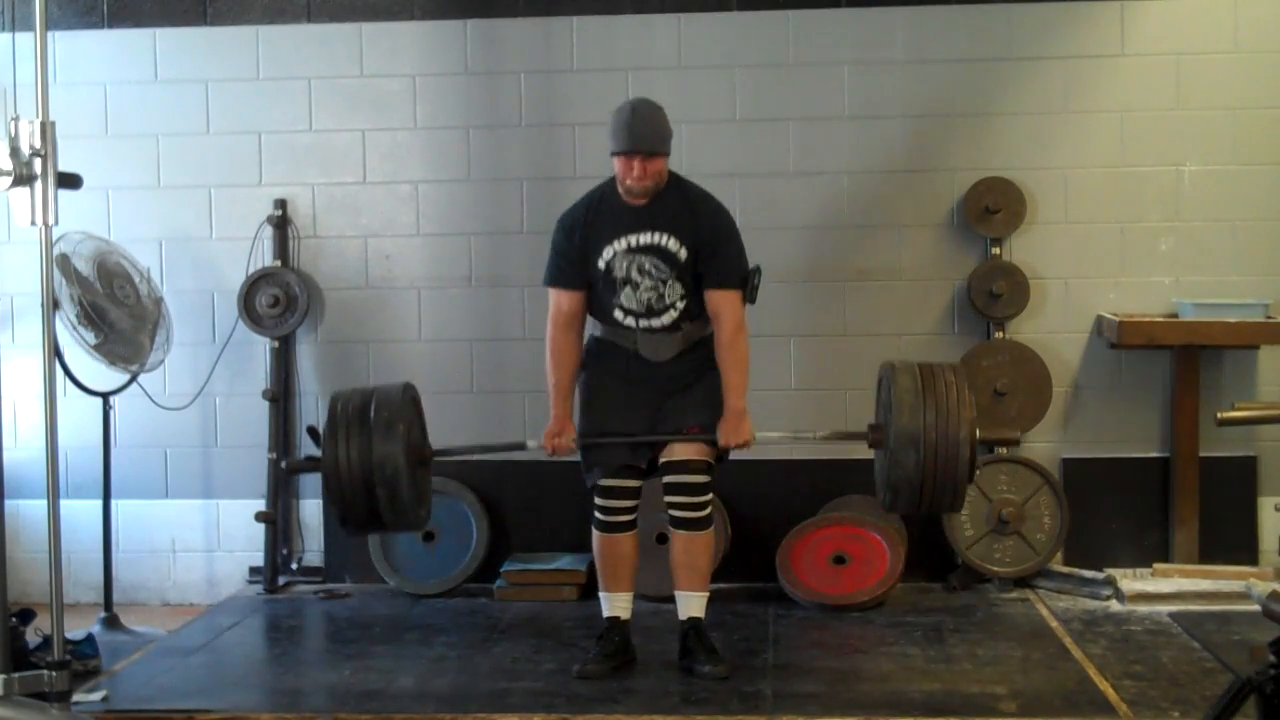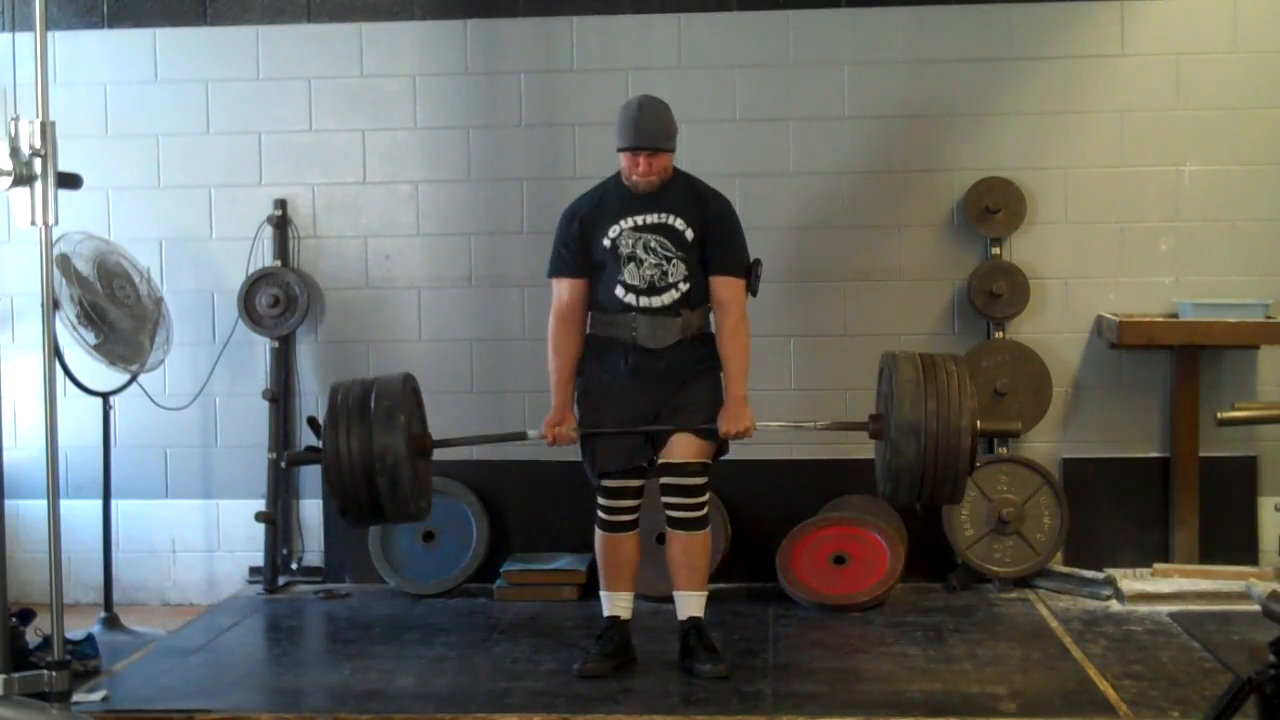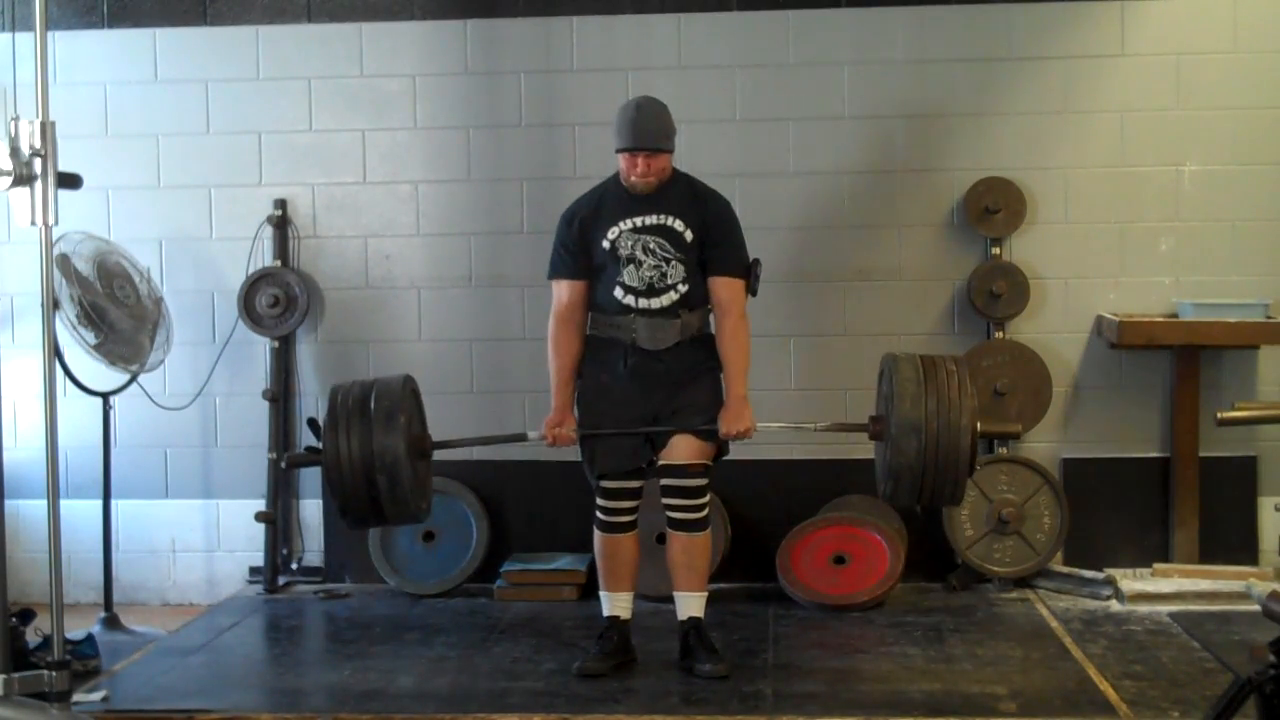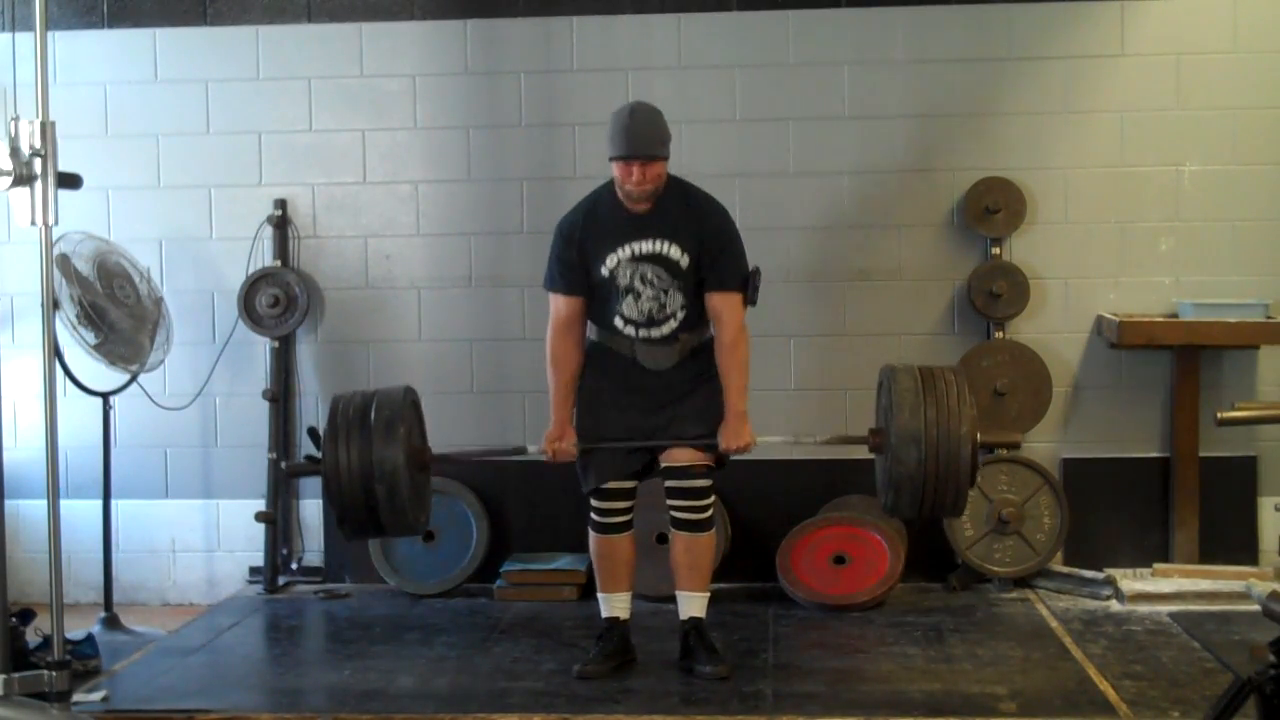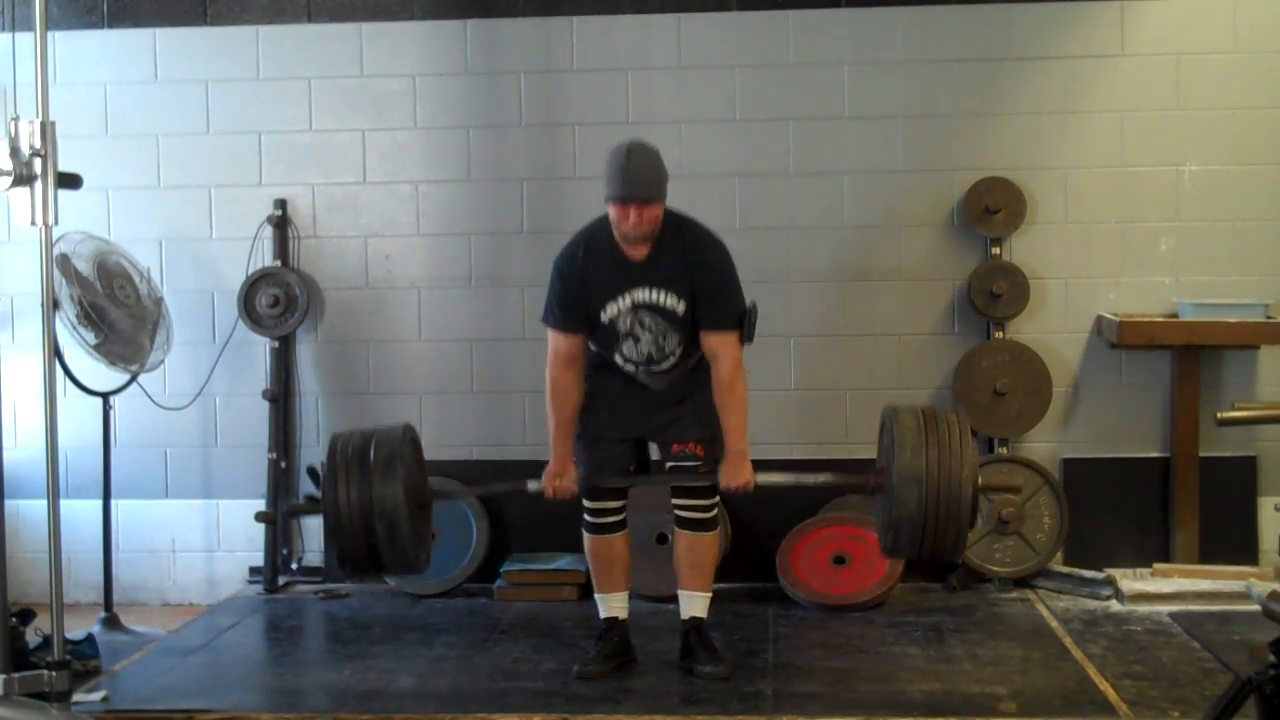
dt=0.2s
person 1, frame 1
left shoulder: (705, 215)
right shoulder: (581, 220)
left elbow: (728, 319)
right elbow: (564, 320)
left wrist: (736, 410)
right wrist: (560, 414)
left hip: (690, 371)
right hip: (613, 371)
left knee: (690, 501)
right knee: (613, 504)
left ankle: (694, 633)
right ankle: (616, 632)
person 1, frame 2
left shoulder: (708, 207)
right shoulder: (585, 212)
left elbow: (731, 307)
right elbow: (566, 311)
left wrist: (737, 397)
right wrist: (560, 402)
left hip: (689, 369)
right hip: (611, 369)
left knee: (686, 501)
right knee: (615, 505)
left ankle: (693, 632)
right ankle: (616, 632)
person 1, frame 3
left shoulder: (708, 208)
right shoulder: (585, 213)
left elbow: (730, 308)
right elbow: (567, 313)
left wrist: (737, 398)
right wrist: (561, 404)
left hip: (689, 368)
right hip: (611, 370)
left knee: (686, 501)
right knee: (614, 504)
left ankle: (693, 632)
right ankle: (616, 631)
person 1, frame 4
left shoulder: (706, 217)
right shoulder: (579, 224)
left elbow: (729, 322)
right elbow: (565, 328)
left wrist: (736, 413)
right wrist: (561, 418)
left hip: (690, 376)
right hip: (611, 376)
left knee: (692, 502)
right knee: (608, 503)
left ankle: (694, 633)
right ankle: (615, 632)
person 1, frame 5
left shoulder: (704, 253)
right shoulder: (576, 260)
left elbow: (725, 360)
right elbow: (565, 363)
left wrist: (736, 450)
right wrist: (560, 454)
left hip: (687, 385)
right hip: (611, 383)
left knee: (698, 500)
right knee: (600, 502)
left ankle: (695, 634)
right ankle: (614, 634)
